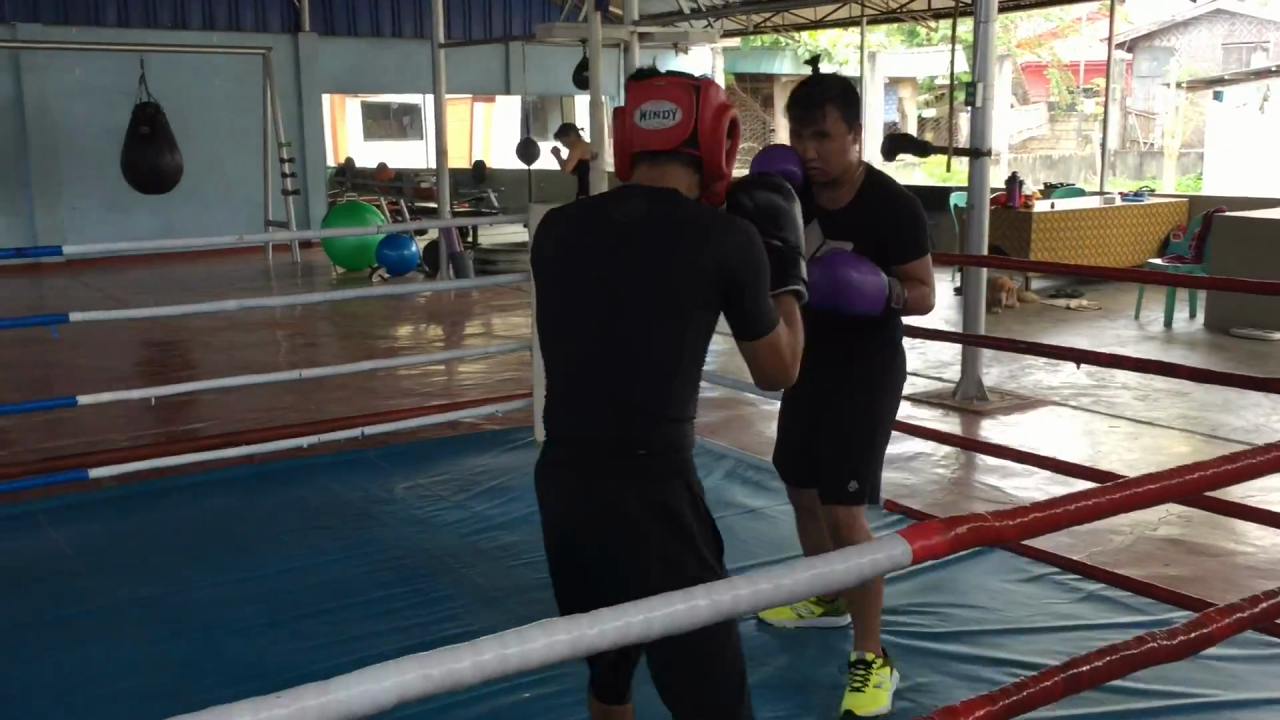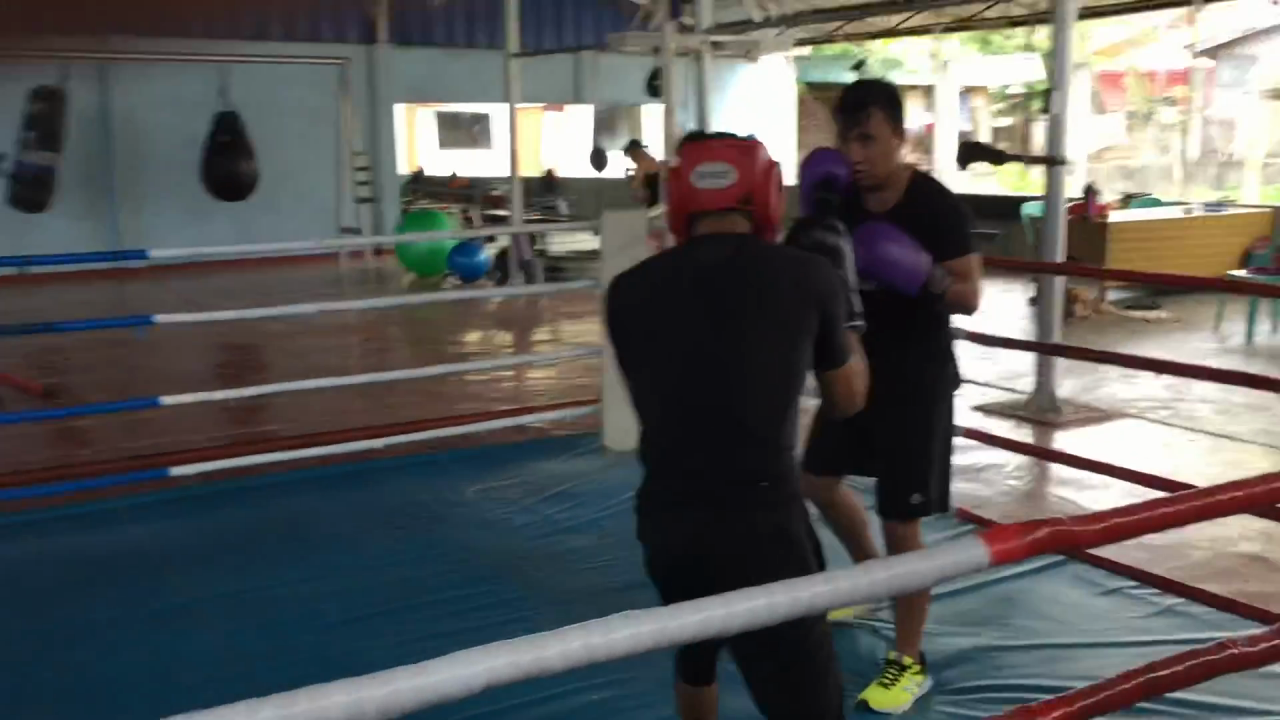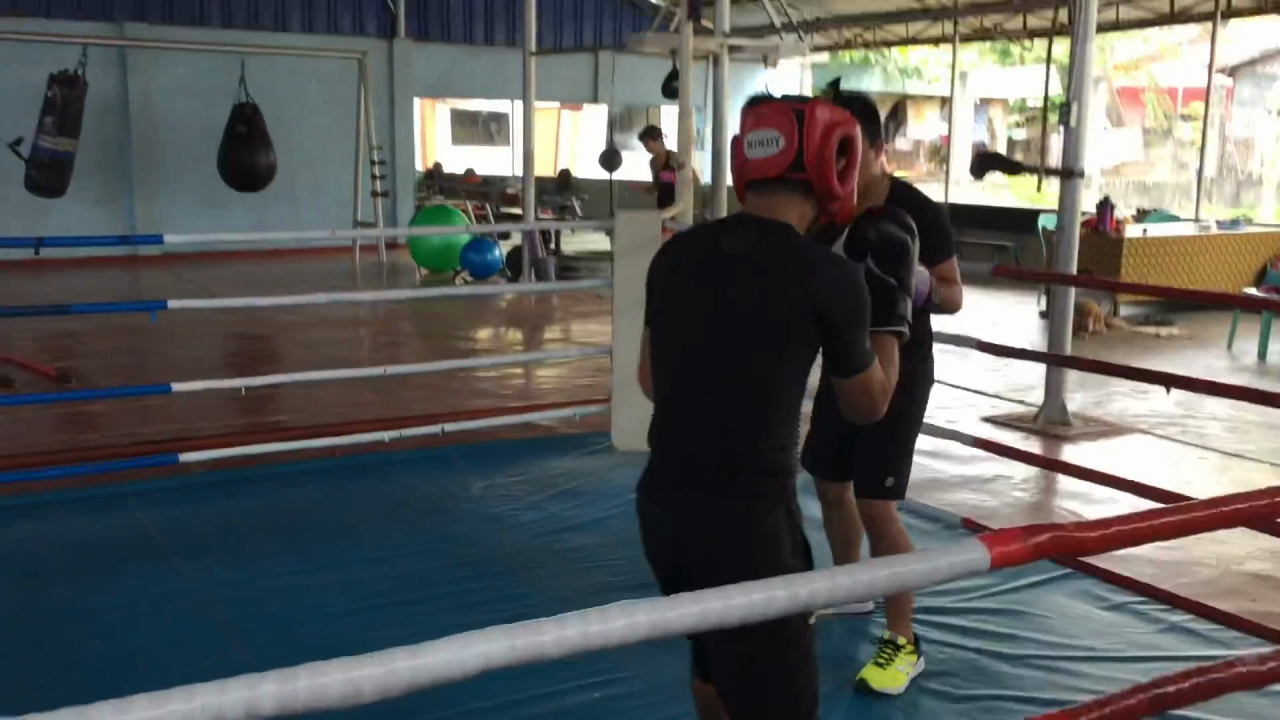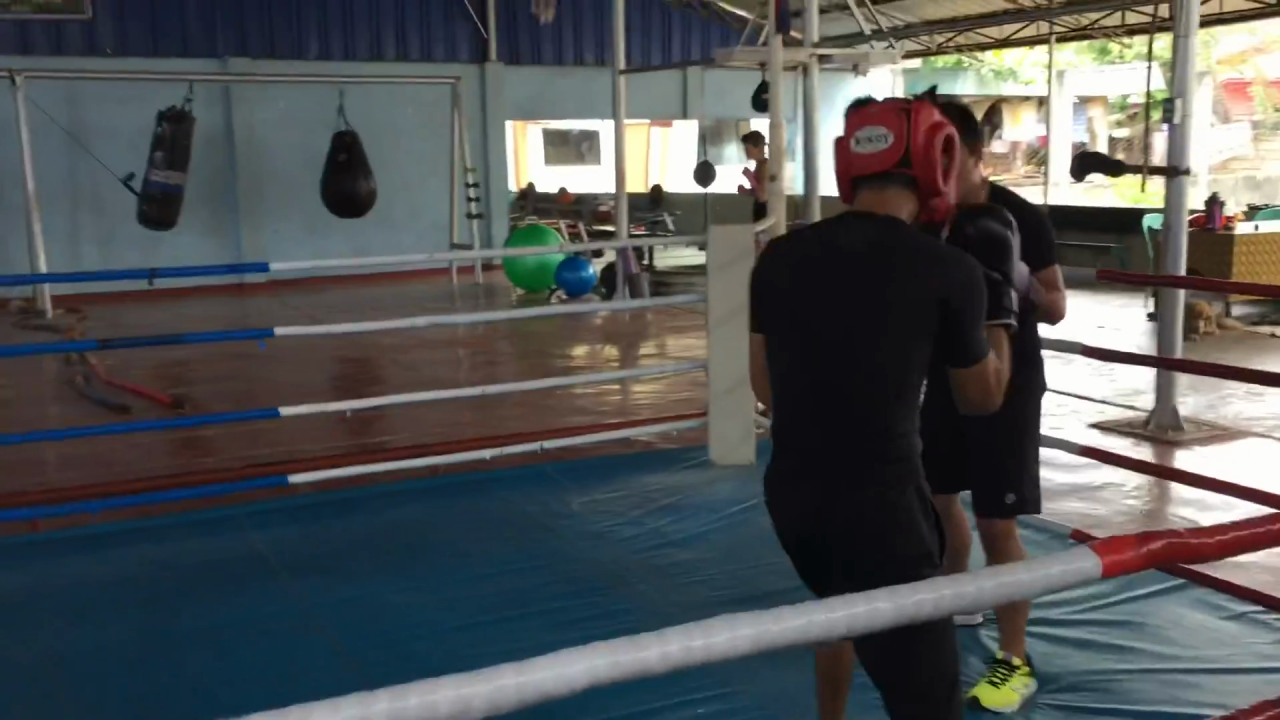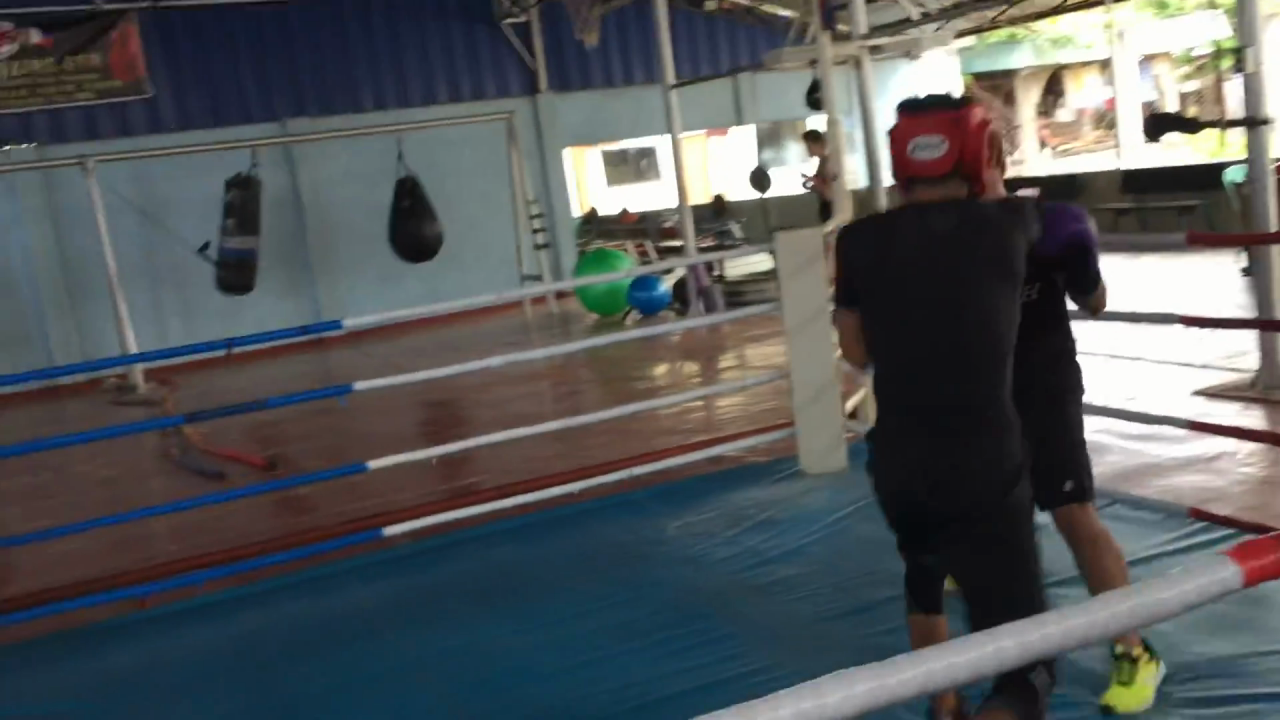
dt=0.5s
person 1, frame 1
left shoulder: (557, 228)
right shoulder: (725, 237)
right elbow: (778, 371)
right wrist: (786, 259)
left hip: (564, 483)
right hip: (652, 494)
left knee: (611, 653)
person 1, frame 2
left shoulder: (630, 289)
right shoulder: (808, 275)
right elbow: (847, 401)
left hip: (665, 520)
right hip: (762, 528)
left knee: (699, 643)
person 1, frame 3
left shoulder: (675, 254)
right shoulder: (828, 277)
right elbow: (866, 405)
right wrist: (893, 296)
left hip: (662, 504)
right hip: (749, 519)
left knee: (715, 643)
person 1, frame 4
left shoulder: (780, 258)
right shoulder: (946, 271)
left elbow: (764, 387)
right elbow: (984, 397)
right wrist: (999, 291)
left hip: (791, 497)
right hip: (880, 504)
left knee: (845, 600)
person 1, frame 5
left shoulder: (859, 239)
right shoulder: (1005, 223)
left elbow: (856, 352)
left hip: (895, 463)
right hip: (979, 469)
left knee: (926, 570)
person 2, frame 1
left shoulder: (892, 204)
right shoulder: (795, 191)
left elbow: (924, 294)
left wrist: (881, 294)
left hip: (866, 373)
right hip: (808, 364)
left knee: (844, 509)
right knee: (803, 491)
left ankle: (873, 659)
right ankle: (827, 599)
person 2, frame 2
left shoulder: (937, 205)
right shoulder: (841, 197)
left elbow: (969, 297)
left wrist: (926, 277)
left hip: (918, 379)
right hip: (856, 366)
left knee: (900, 524)
right knee: (818, 480)
left ankle: (908, 662)
person 2, frame 3
left shoulder: (917, 213)
left elbow: (953, 296)
left wrist: (919, 288)
left hip: (899, 371)
left knee: (876, 503)
right knee: (831, 485)
left ankle: (903, 644)
person 2, frame 4
left shoulder: (1019, 218)
left elbow: (1055, 309)
left wrist: (1020, 283)
left hip: (1007, 384)
right hip: (947, 377)
left knee: (997, 524)
right knee: (936, 495)
left ankle: (1015, 661)
person 2, frame 5
left shoulder: (1047, 241)
left elbow: (1094, 304)
left wrist: (1085, 265)
left hip: (1045, 384)
left knee: (1073, 511)
left ankle: (1136, 653)
